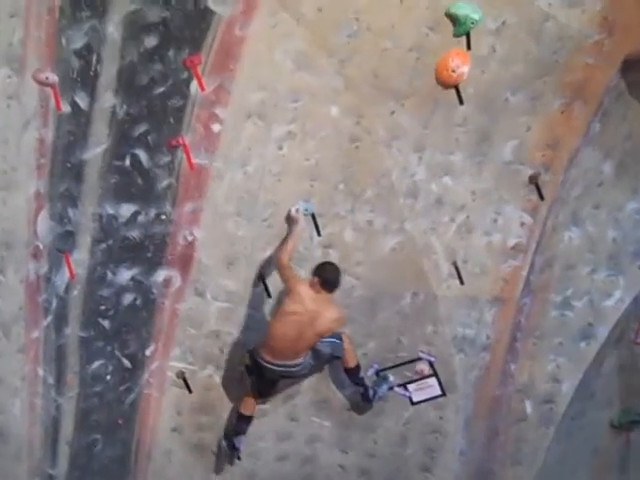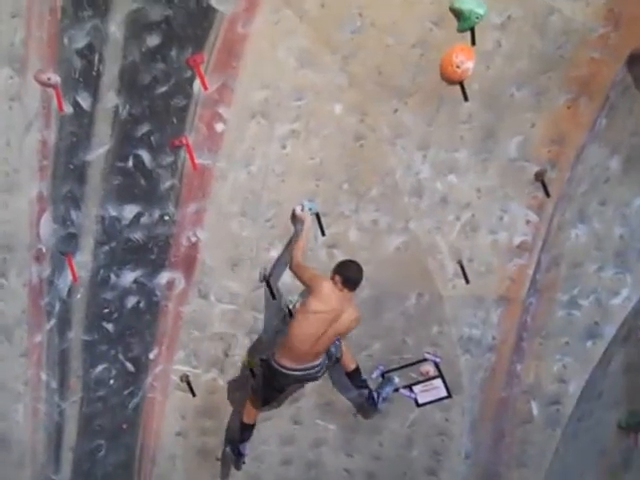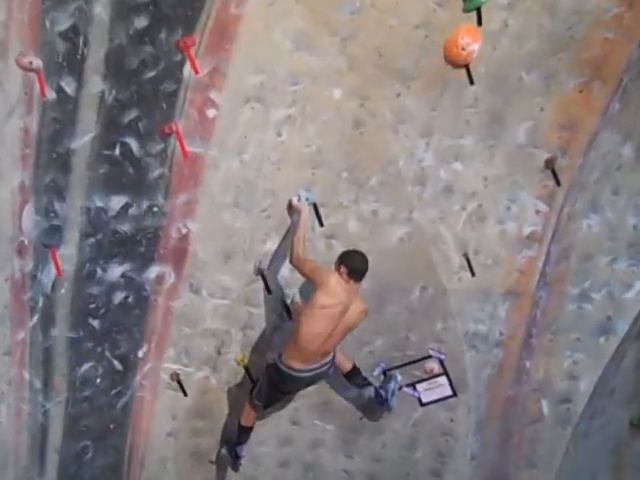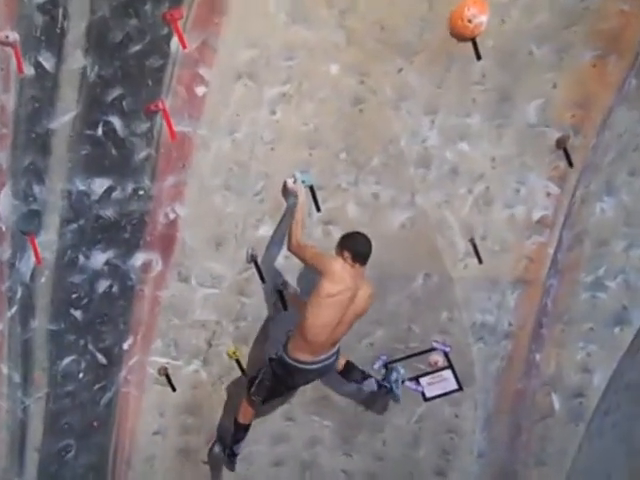
dt=0.2s
person 1, frame 1
left shoulder: (298, 291)
right shoulder: (336, 316)
left hip: (265, 363)
right hip: (300, 366)
left knee: (255, 394)
right knee: (343, 342)
right ankle: (363, 391)
person 1, frame 2
left shoulder: (324, 289)
right shoulder: (354, 316)
left hip: (281, 370)
right hip: (315, 369)
left knee: (255, 401)
right ankle: (367, 393)
person 1, frame 3
left shoulder: (331, 282)
right shoulder: (362, 308)
left elbow: (297, 257)
left wrist: (302, 215)
right wrist: (305, 313)
left hip: (290, 372)
right hip: (323, 369)
left knee: (254, 403)
left ankle: (235, 451)
person 1, frame 4
left shoulder: (336, 269)
right shoulder: (369, 293)
left elbow: (295, 244)
left wrist: (299, 198)
right wrist: (298, 301)
left hip: (295, 365)
right hip: (328, 361)
left knee: (251, 396)
left ankle: (231, 450)
right ankle: (372, 385)
